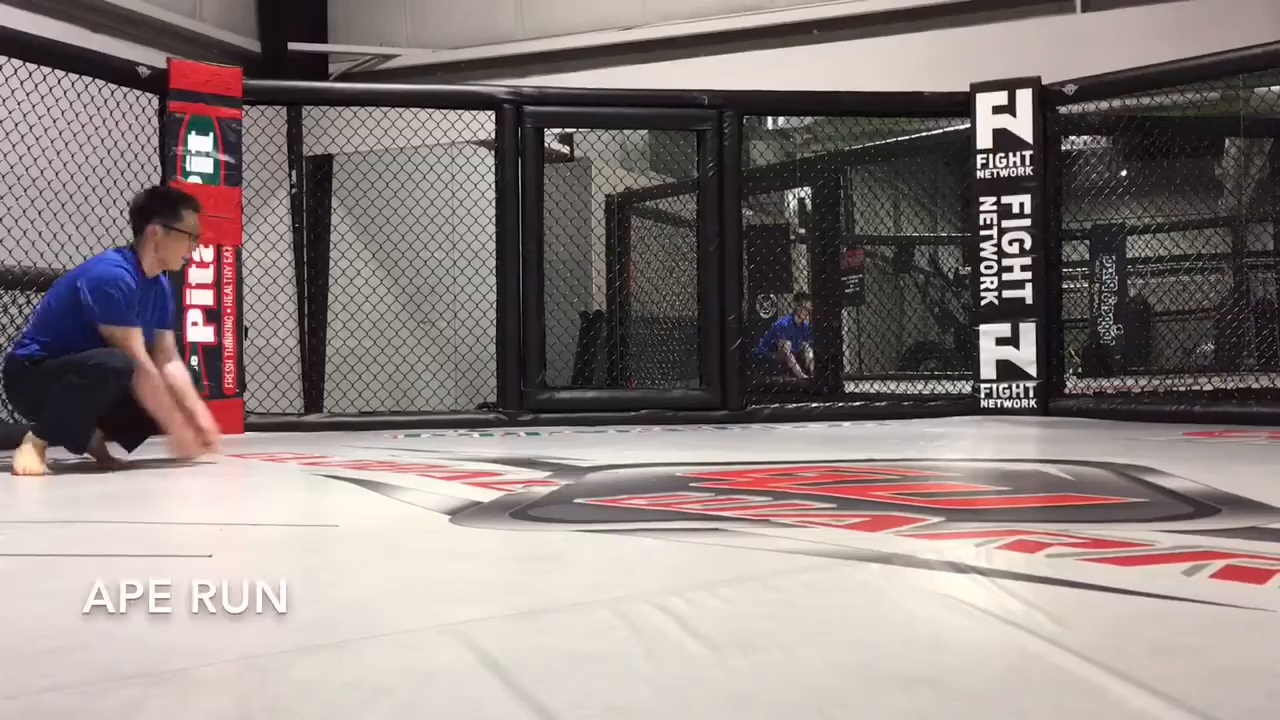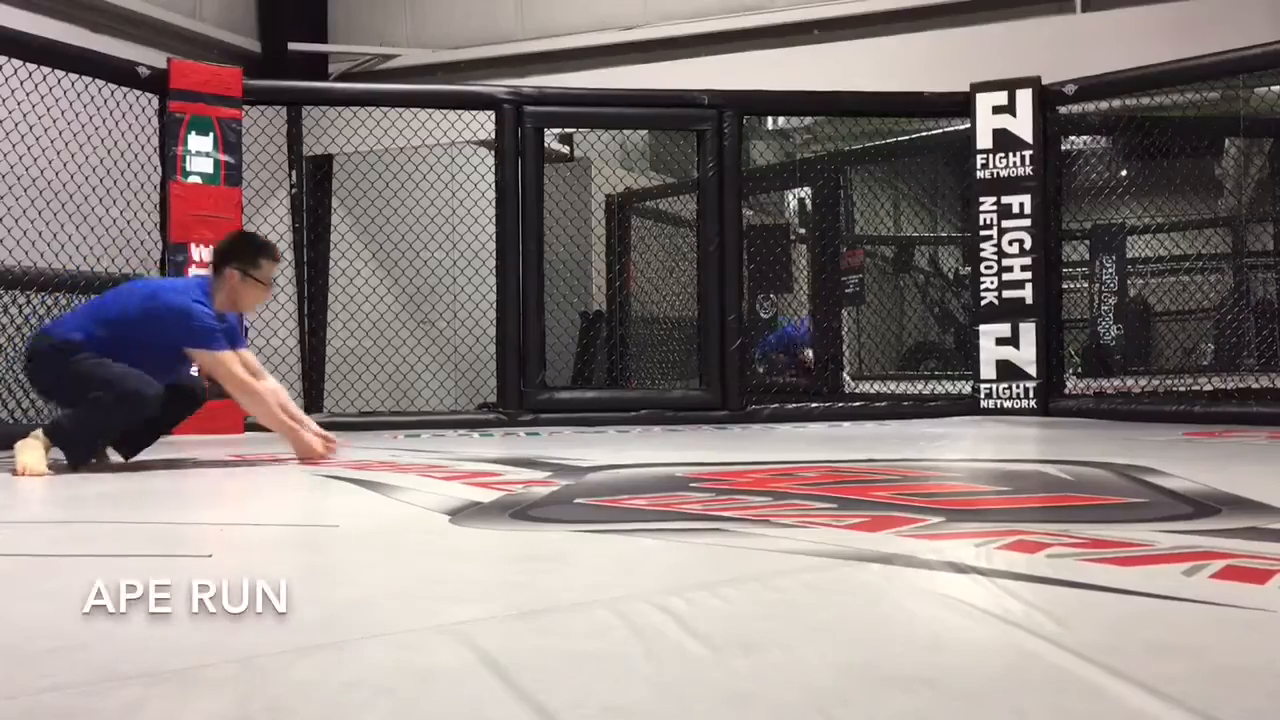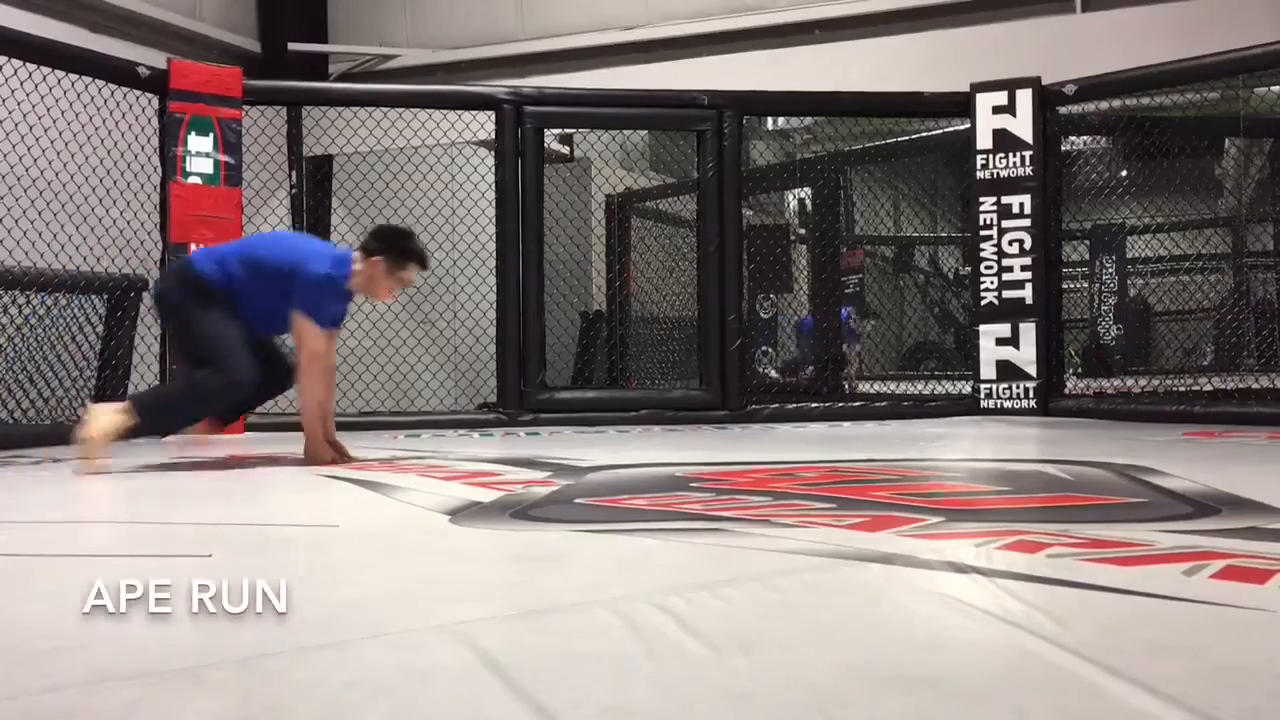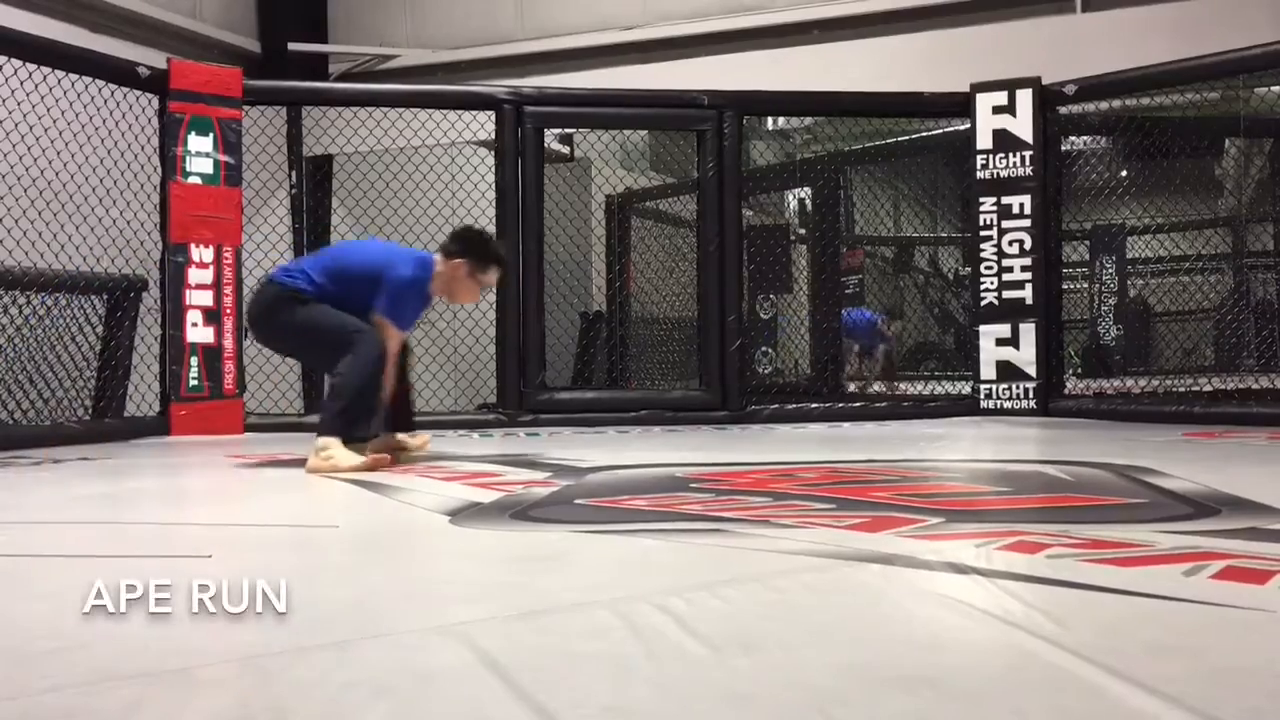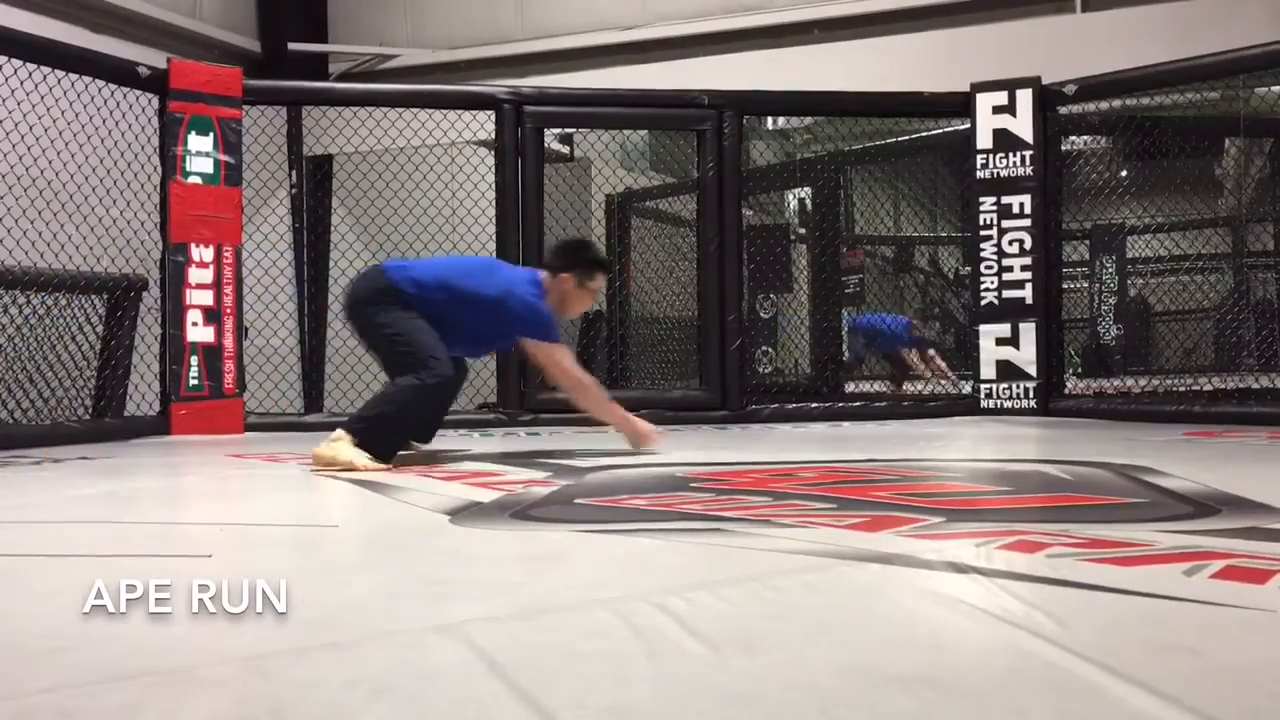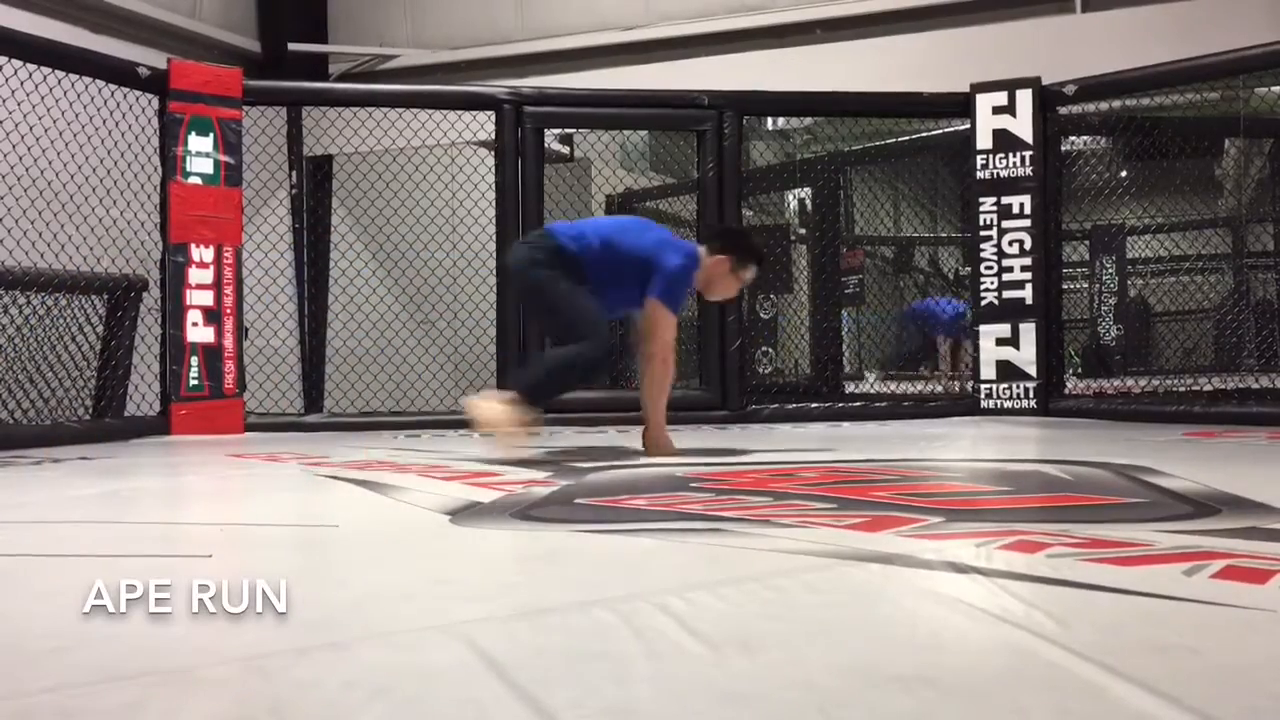
dt=0.3s
person 1, frame 1
left shoulder: (159, 286)
right shoulder: (112, 278)
left elbow: (168, 361)
right elbow: (136, 365)
left wrist: (198, 415)
right wrist: (177, 429)
right hip: (32, 377)
left knee: (167, 381)
right knee: (109, 365)
left ankle: (95, 438)
right ankle: (38, 441)
person 1, frame 2
left shoulder: (220, 316)
right shoulder: (191, 308)
left elbow: (261, 380)
right elbow: (239, 386)
left wrist: (308, 427)
right wrist: (296, 436)
left hip: (101, 368)
right hip: (63, 353)
left knee: (189, 393)
right knee: (140, 393)
left ankle: (90, 441)
right ankle: (39, 441)
person 1, frame 3
left shoulder: (340, 282)
right shoulder: (324, 274)
left elbow: (326, 364)
right elbow: (311, 365)
left wrist: (327, 431)
right wrist: (315, 437)
left hip: (219, 297)
right hip: (193, 292)
left knee: (280, 376)
right knee: (234, 379)
right ankle: (123, 415)
person 1, frame 4
left shoulder: (421, 277)
right shoulder: (409, 277)
left elbow: (389, 359)
right elbow: (383, 360)
right wrist: (369, 430)
left hip: (300, 301)
right hip: (280, 303)
left knee: (391, 350)
right knee: (367, 348)
left ankle: (389, 436)
right ankle: (329, 447)
person 1, frame 5
left shoulder: (528, 287)
right shoulder: (524, 299)
left elbow: (565, 375)
right elbow: (571, 379)
right wrist: (629, 424)
left hip: (390, 297)
right hip: (374, 302)
left knee: (448, 372)
right knee: (435, 375)
right ankle: (340, 442)
person 1, frame 6
left shoulder: (674, 258)
right shoulder: (677, 265)
left elbow: (649, 347)
right elbow: (659, 353)
left wrist: (652, 422)
right wrist: (656, 428)
left hip: (546, 261)
right hip: (539, 260)
left knee: (584, 349)
right knee: (594, 346)
right ankle: (506, 403)
